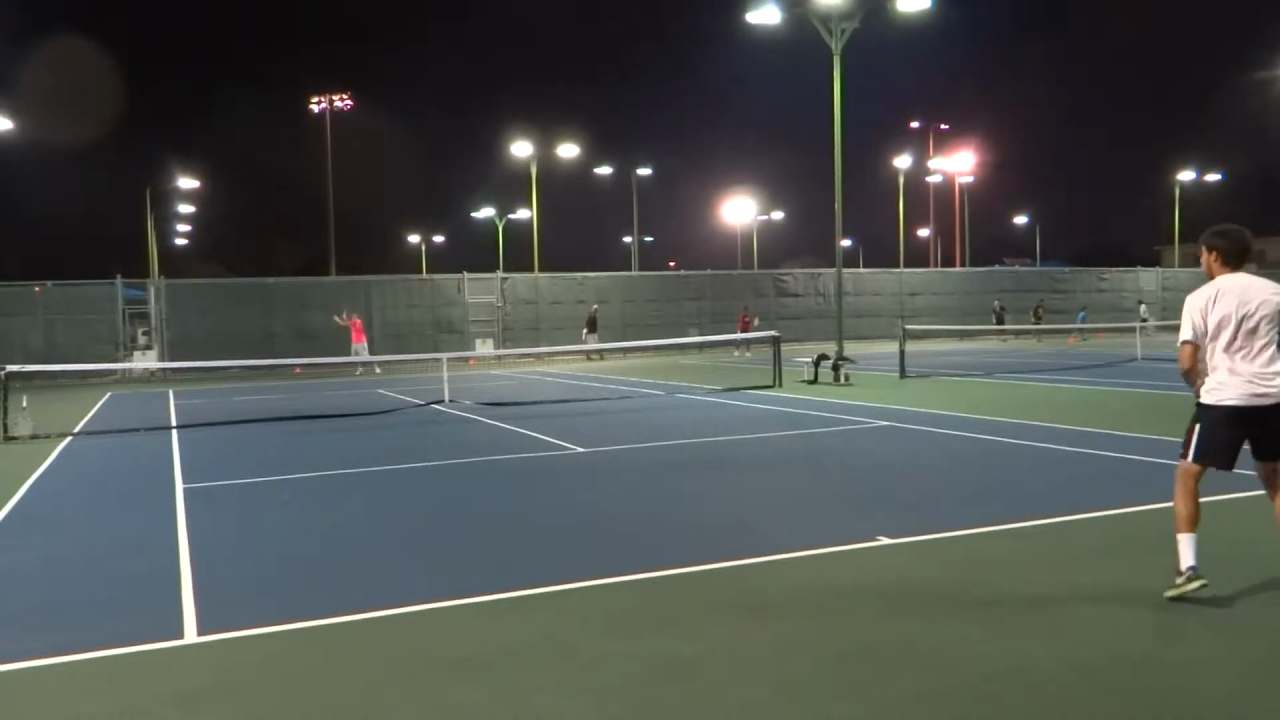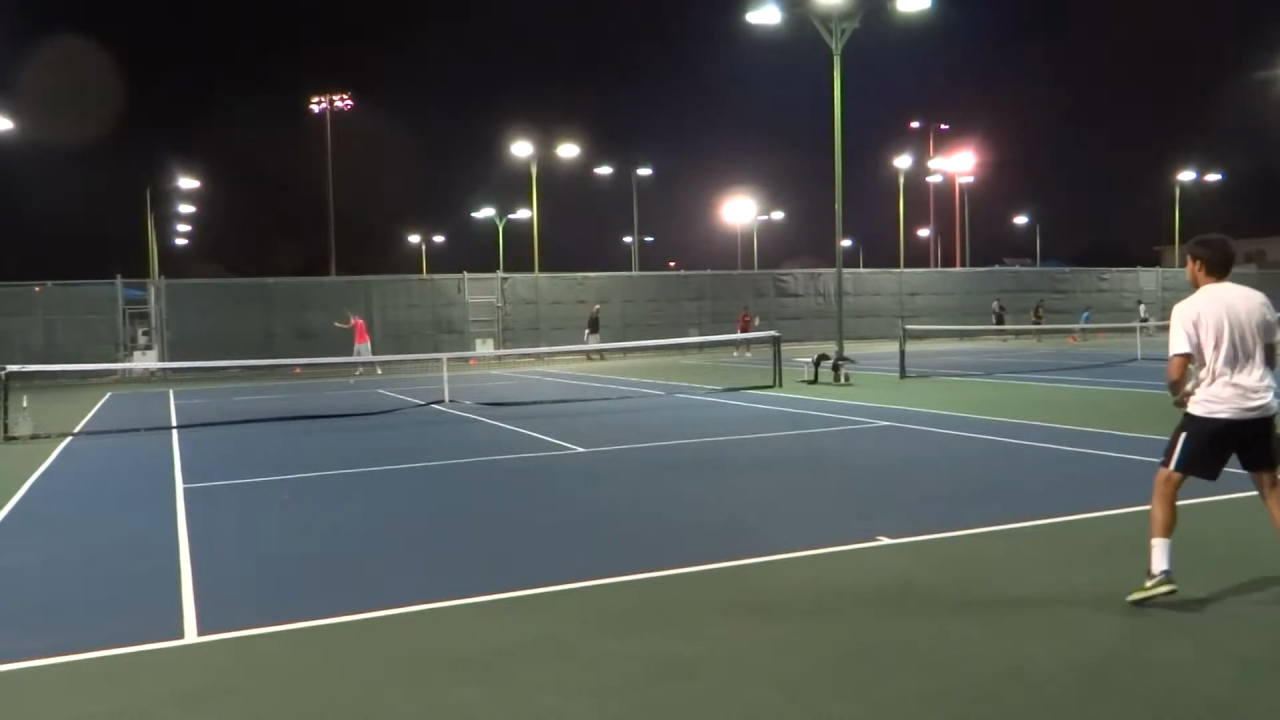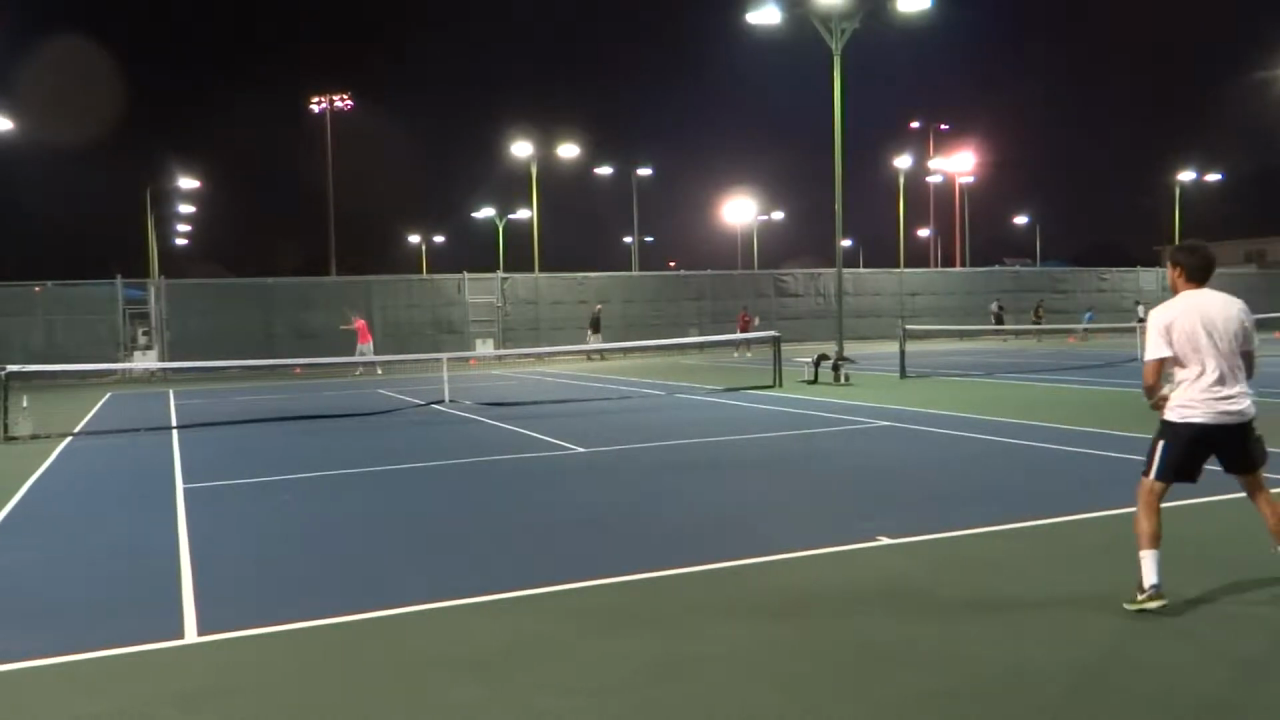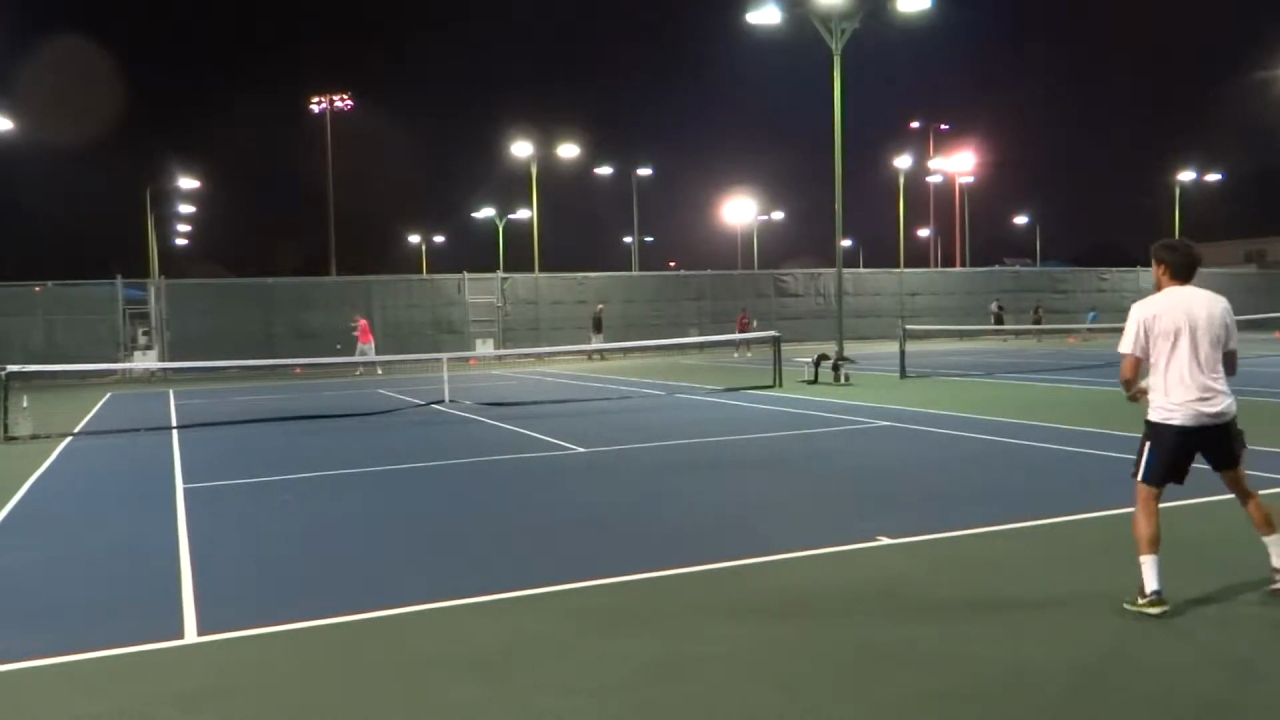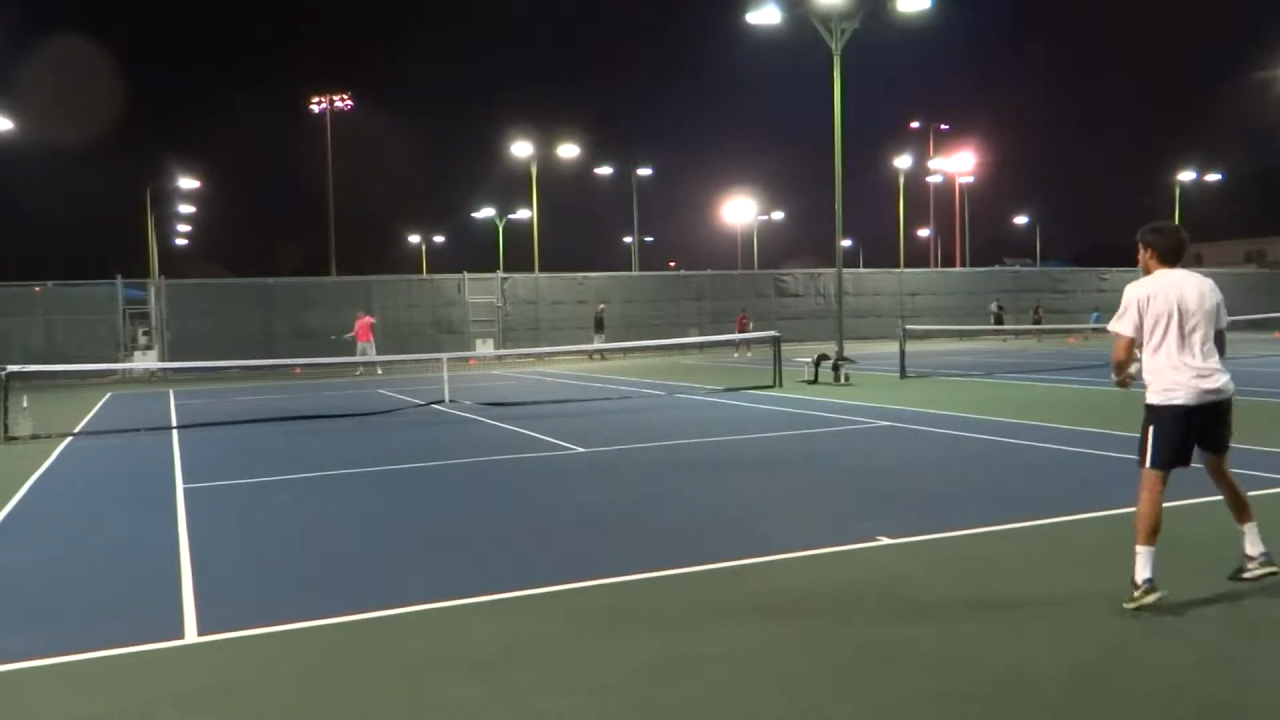
dt=0.1s
person 1, frame 1
left shoulder: (1200, 298)
left elbow: (1187, 363)
left wrist: (1199, 383)
left hip: (1224, 399)
left knee: (1186, 478)
left ankle: (1188, 567)
person 1, frame 2
left shoulder: (1188, 308)
left elbow: (1178, 373)
left wrist: (1182, 394)
left hip: (1210, 411)
left knee: (1165, 484)
left ankle: (1160, 572)
person 1, frame 3
left shoulder: (1164, 314)
right shoulder: (1237, 307)
left elbow: (1151, 378)
right elbow: (1248, 366)
left wrist: (1155, 398)
left hip: (1187, 415)
right hip: (1236, 412)
left knee: (1148, 496)
left ankle: (1150, 586)
person 1, frame 4
left shoulder: (1145, 310)
right shoulder: (1219, 305)
left elbow: (1129, 372)
right elbow: (1230, 366)
left wrist: (1134, 390)
left hip: (1170, 416)
right hip: (1219, 411)
left knee: (1146, 499)
right knee: (1240, 487)
left ankle: (1151, 591)
person 1, frame 5
left shoulder: (1139, 290)
right shoulder: (1208, 287)
left elbow: (1121, 354)
right elbow: (1220, 345)
left wrist: (1121, 375)
left hip: (1170, 397)
right hip: (1216, 391)
left knee: (1152, 485)
right knee: (1218, 471)
left ankle: (1144, 579)
